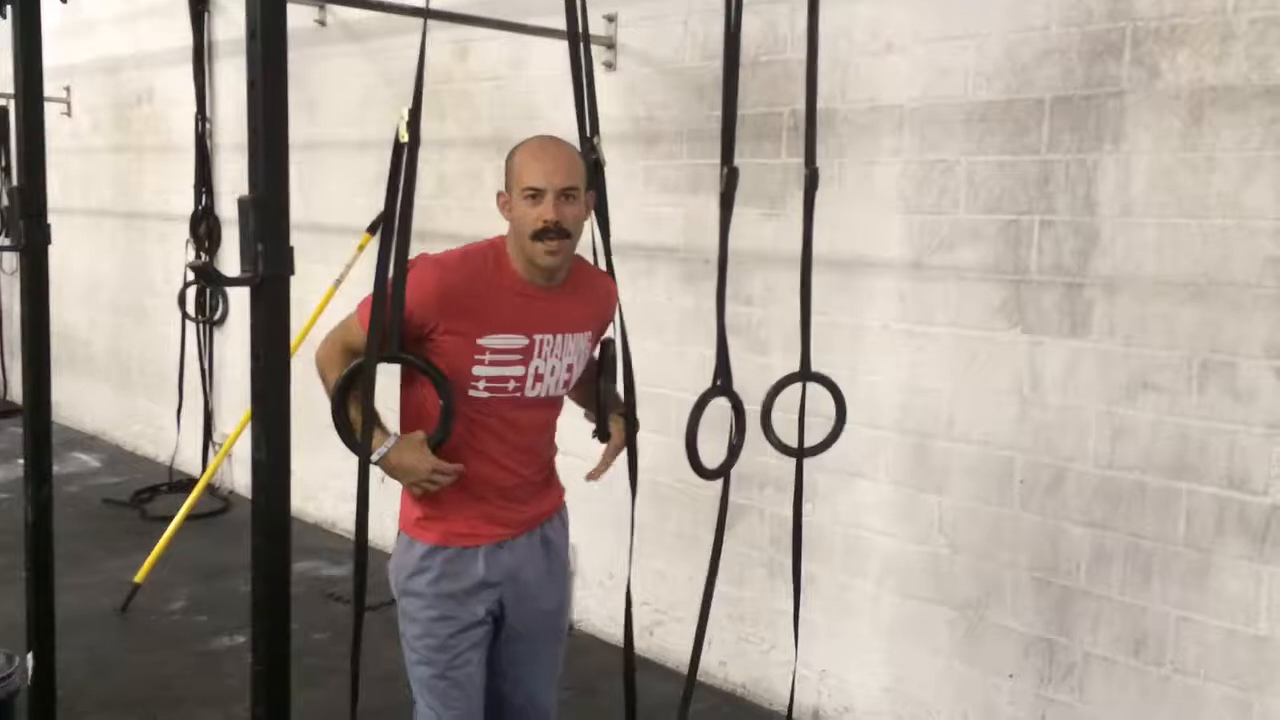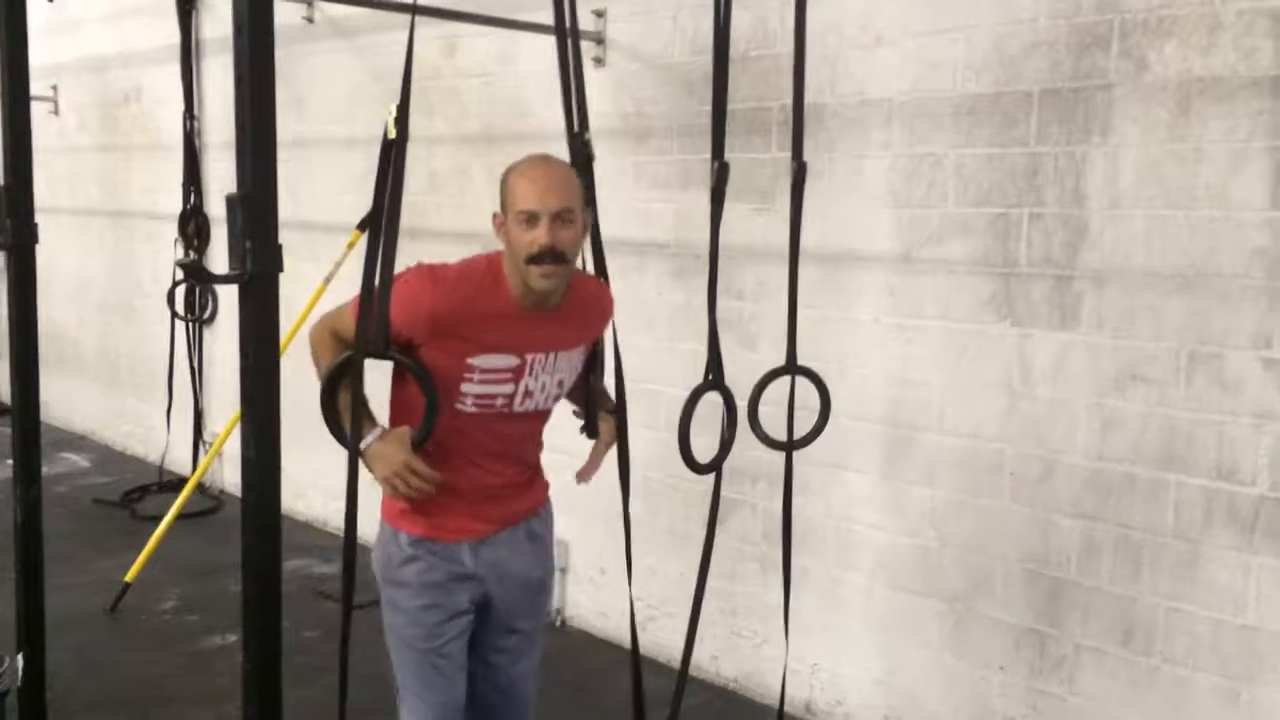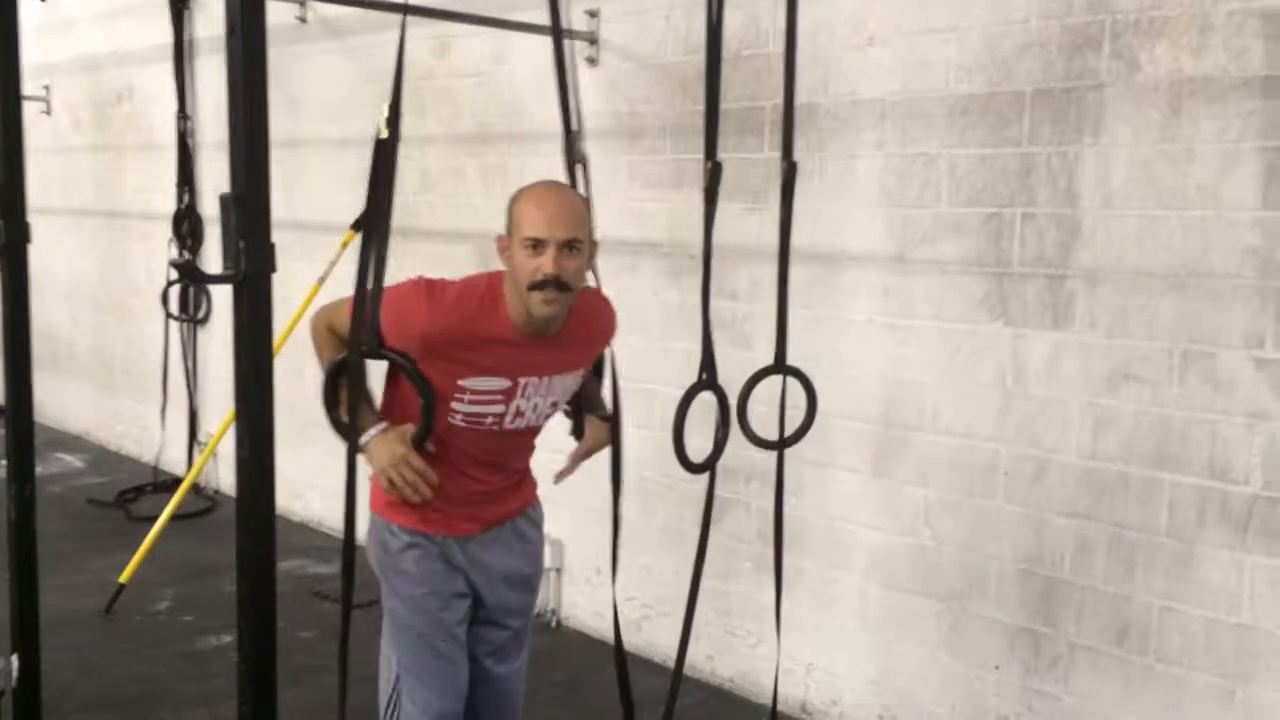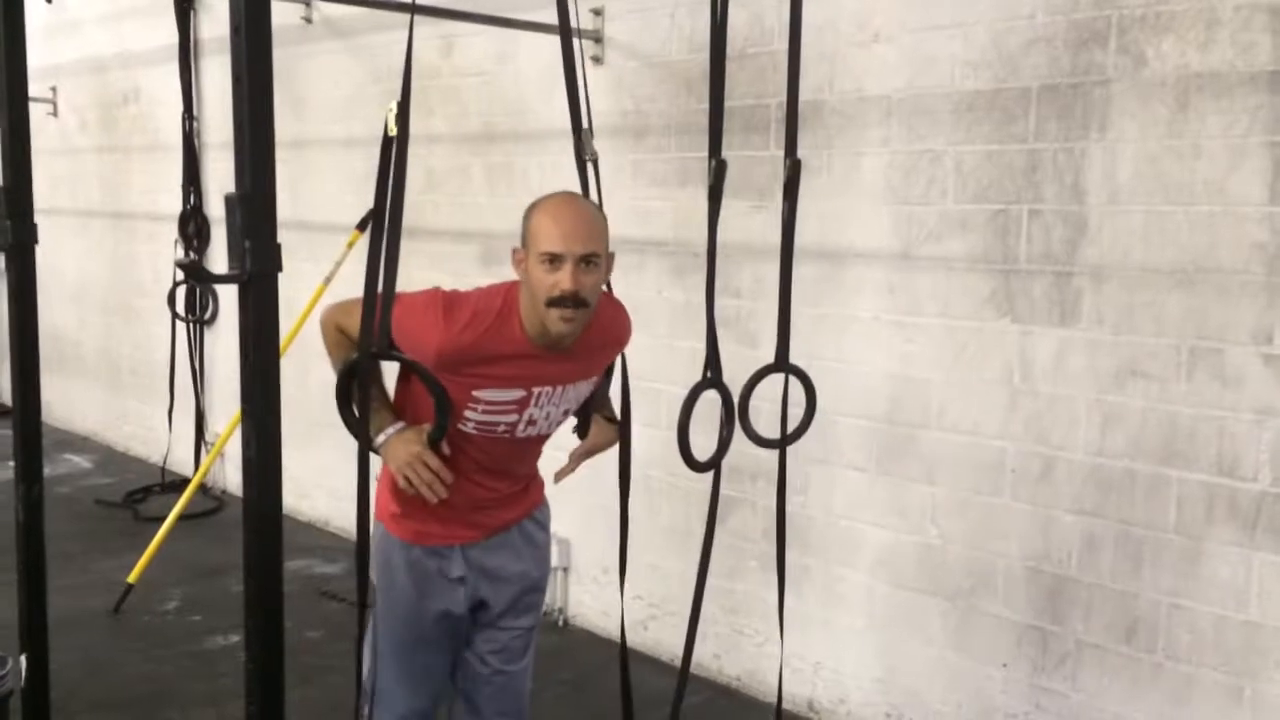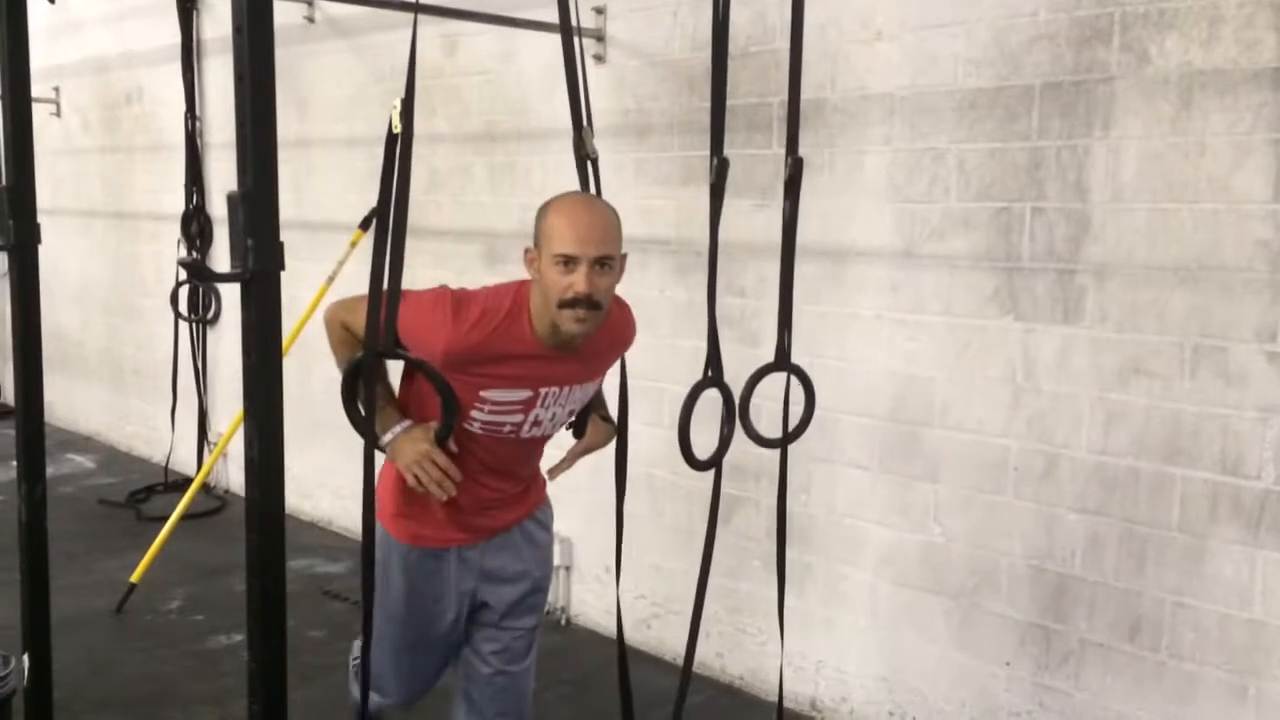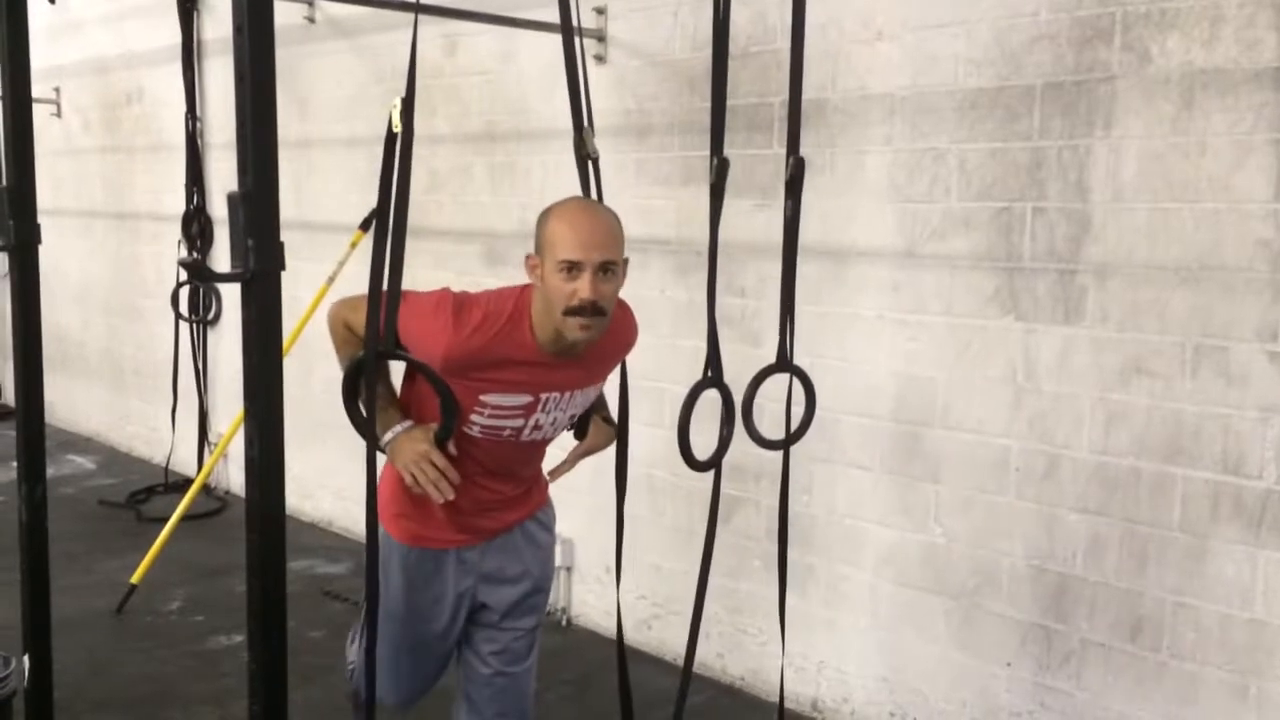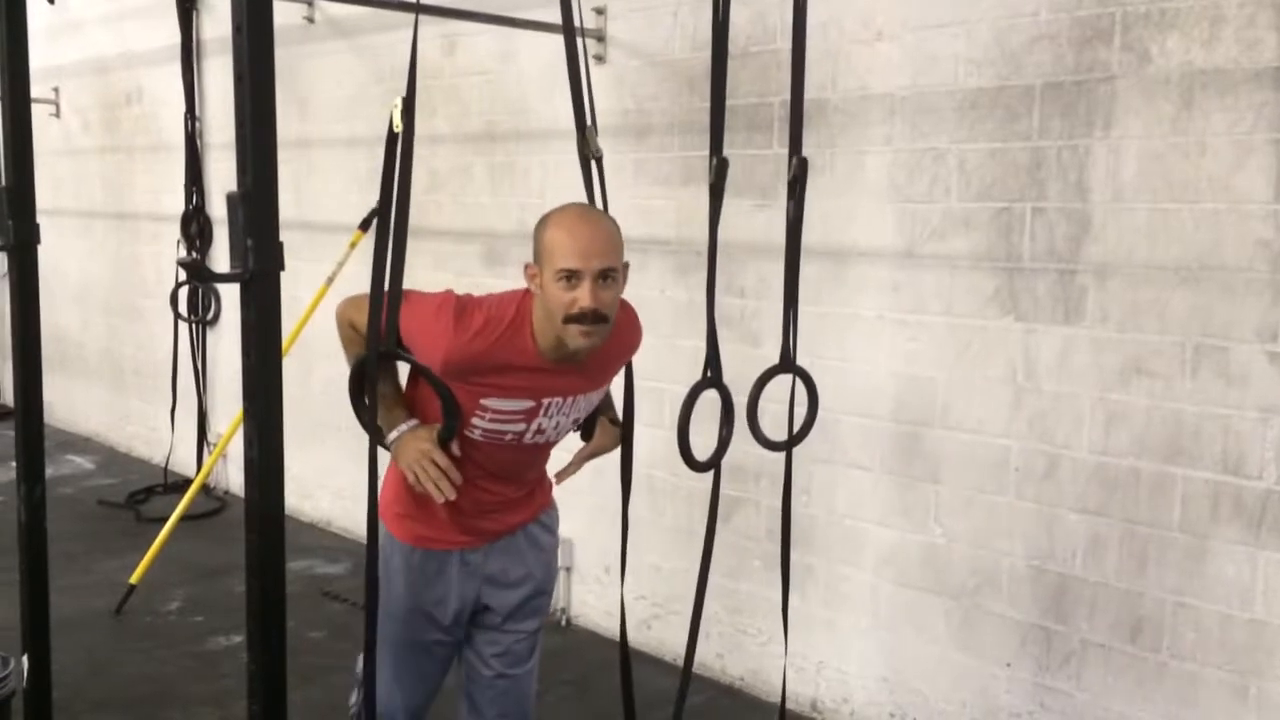
dt=0.2s
person 1, frame 1
left shoulder: (597, 292)
right shoulder: (440, 281)
right elbow: (335, 354)
left wrist: (613, 411)
right wrist: (384, 446)
left hip: (539, 533)
right hip: (446, 544)
person 1, frame 2
left shoulder: (593, 304)
right shoulder: (437, 295)
right elbow: (328, 337)
left wrist: (603, 410)
right wrist: (370, 440)
left hip: (523, 529)
right hip: (429, 539)
person 1, frame 3
left shoulder: (596, 320)
right shoulder: (435, 312)
right elbow: (328, 326)
left wrist: (597, 414)
right wrist: (371, 432)
left hip: (509, 526)
right hip: (419, 529)
person 1, frame 4
left shoulder: (611, 327)
right shoulder: (452, 325)
right elbow: (337, 323)
left wrist: (603, 415)
right wrist: (386, 431)
left hip: (515, 530)
right hip: (422, 535)
person 1, frame 5
left shoulder: (616, 327)
right shoulder: (462, 323)
right elbow: (342, 318)
left wrist: (599, 415)
right wrist: (393, 428)
left hip: (517, 530)
right hip: (424, 531)
person 1, frame 6
left shoulder: (618, 330)
right shoulder: (463, 328)
right elbow: (345, 317)
left wrist: (601, 416)
right wrist: (393, 428)
left hip: (519, 530)
right hip: (426, 530)
right ankle: (370, 640)
person 1, frame 7
left shoulder: (622, 332)
right shoulder: (464, 331)
right elbow: (352, 314)
left wrist: (607, 418)
right wrist: (399, 427)
left hip: (522, 532)
right hip: (429, 533)
